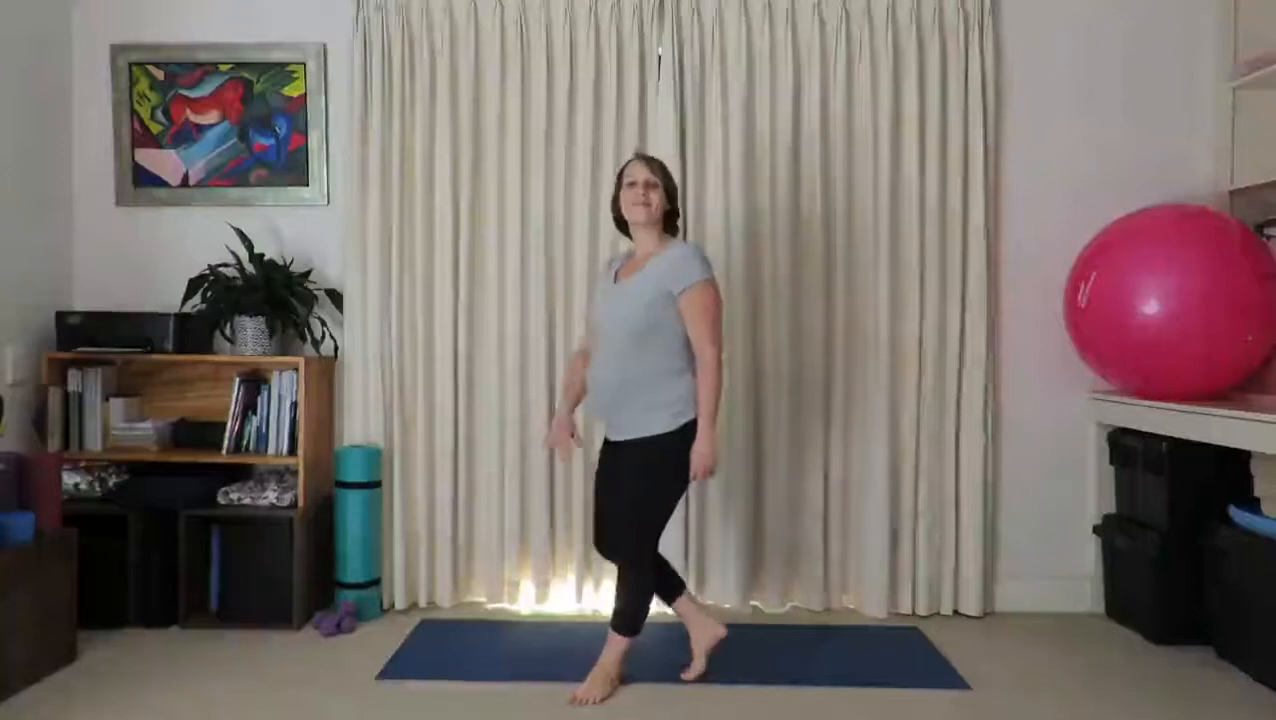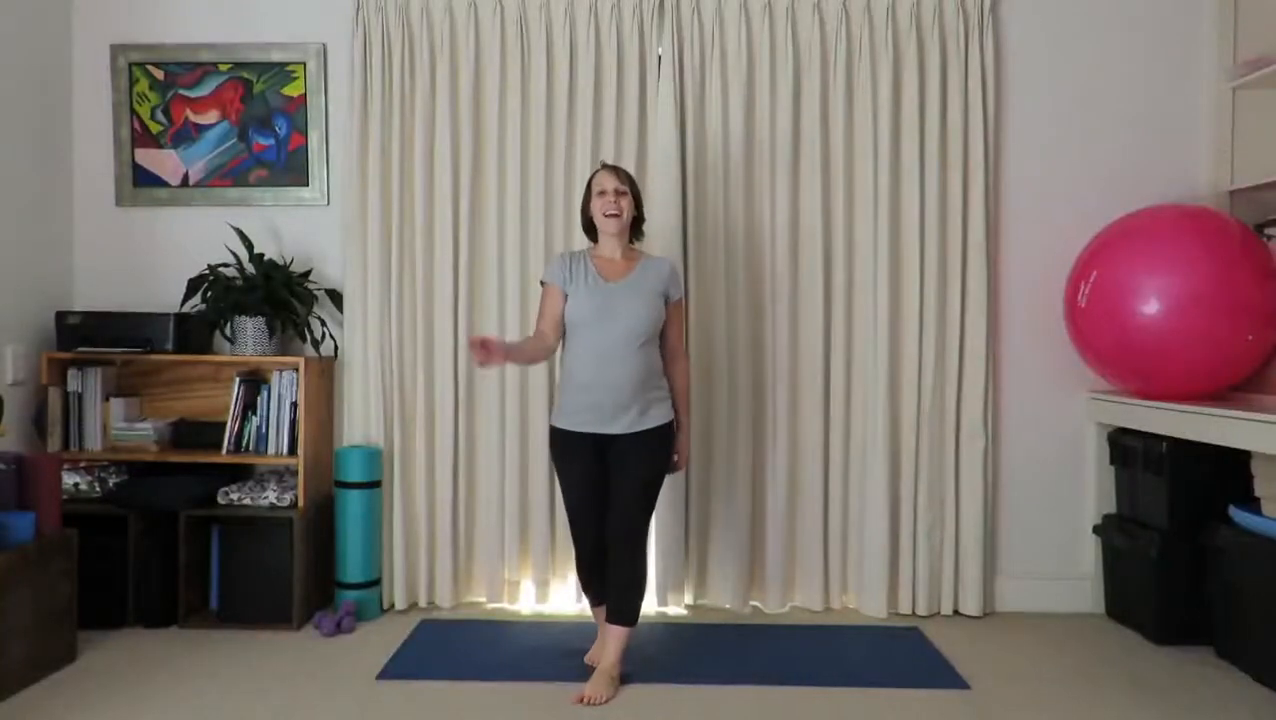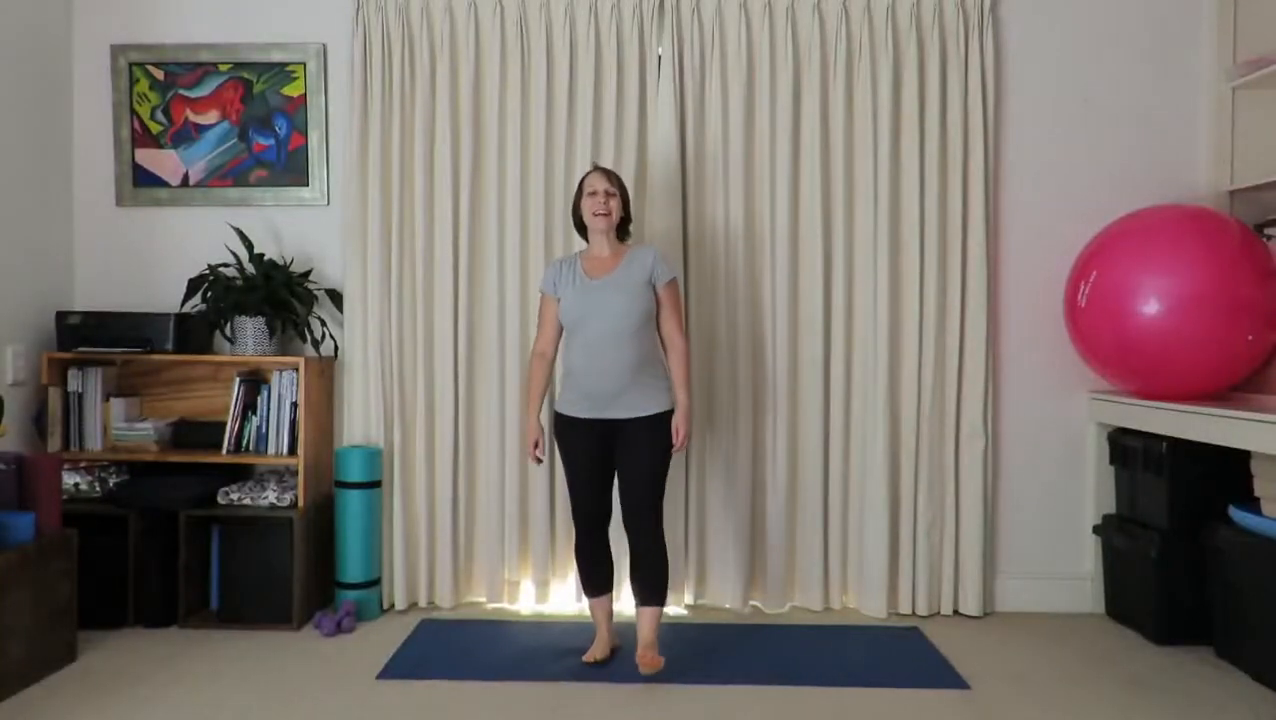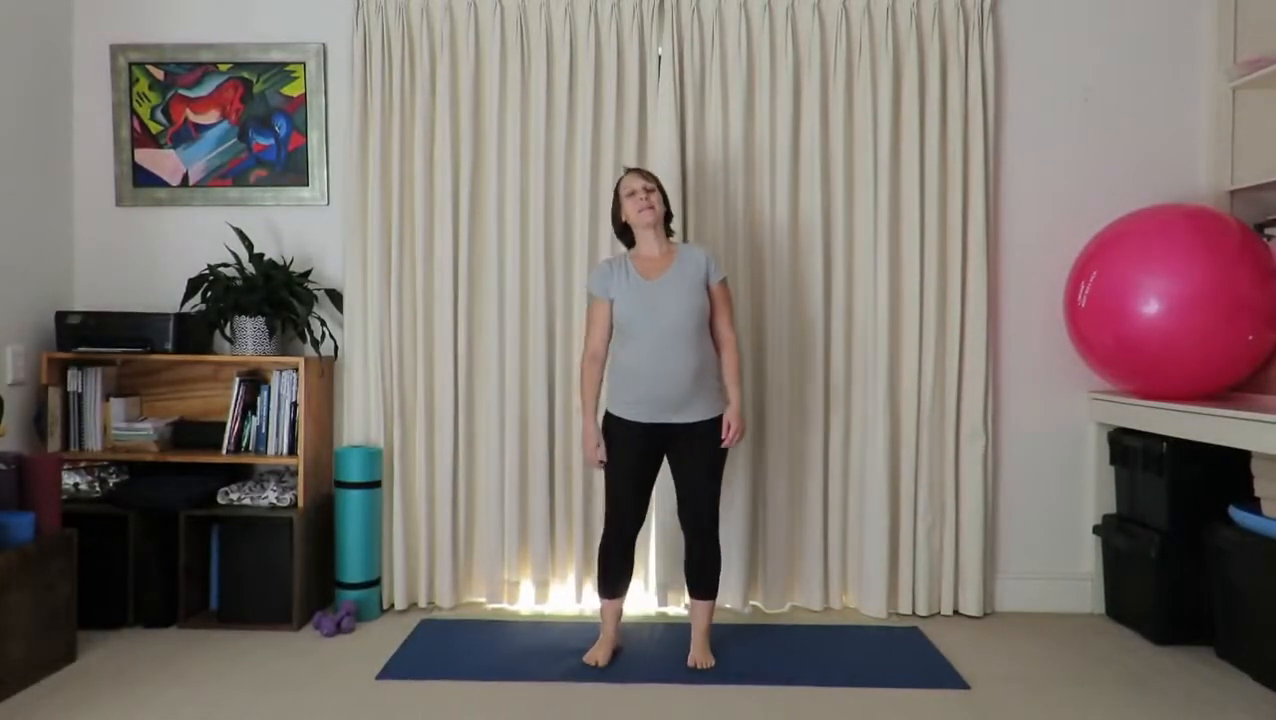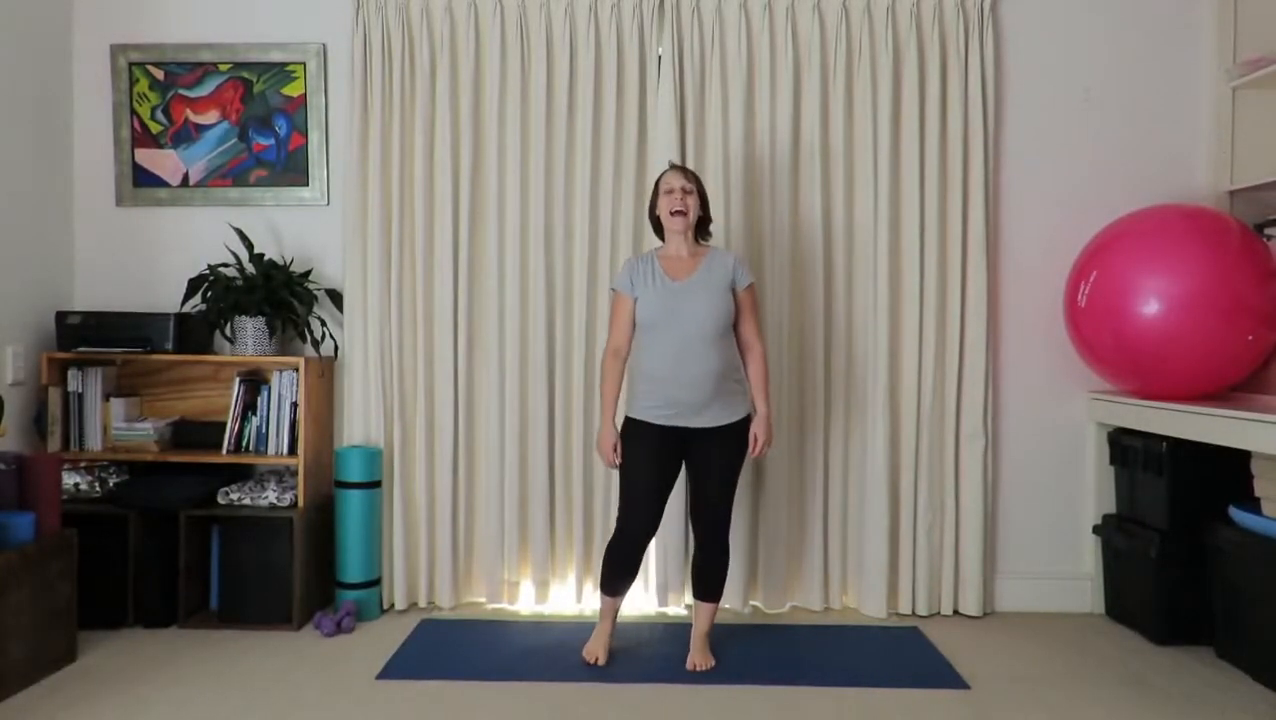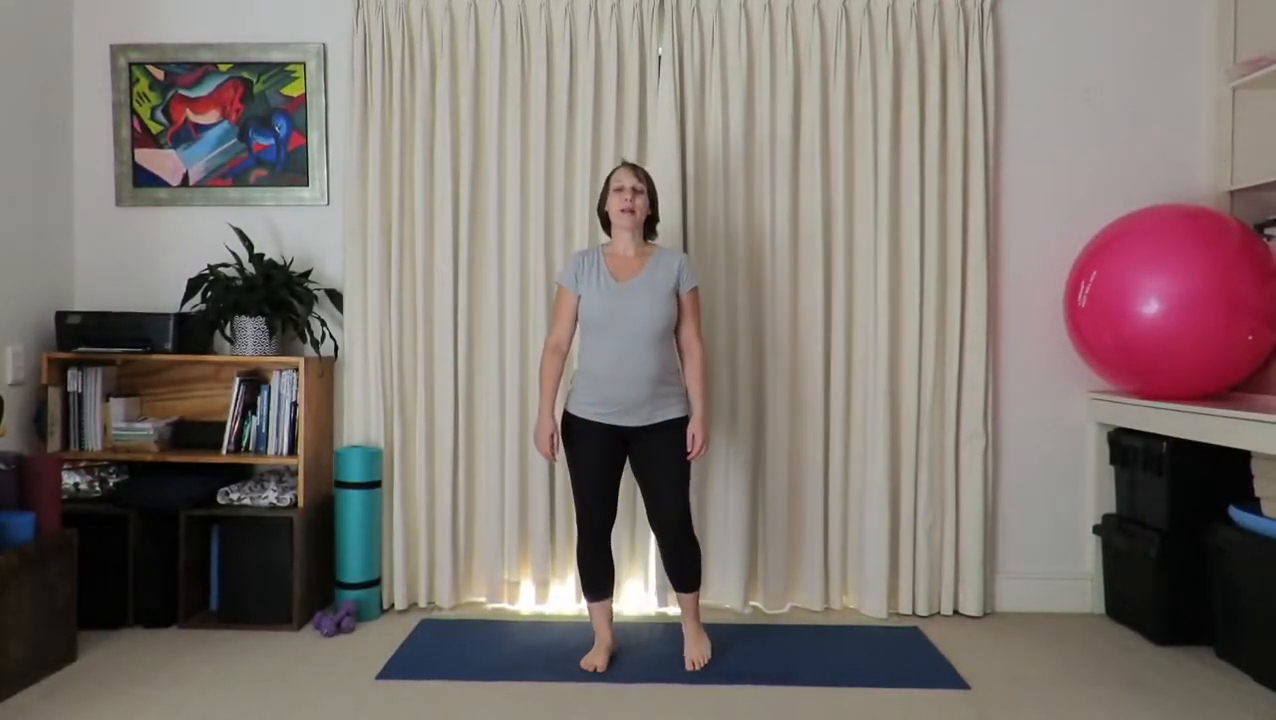
dt=0.7s
person 1, frame 1
left shoulder: (684, 261)
right shoulder: (613, 269)
left elbow: (707, 351)
right elbow: (589, 353)
left wrist: (702, 436)
right wrist: (563, 411)
left hip: (665, 431)
right hip: (623, 434)
left knee: (632, 544)
right knee: (613, 541)
left ankle: (609, 665)
right ankle: (703, 625)
person 1, frame 2
left shoulder: (662, 273)
right shoulder: (565, 268)
left elbow: (676, 358)
right elbow: (543, 343)
left wrist: (683, 427)
right wrist: (505, 351)
left hip: (644, 429)
right hip: (575, 428)
left knee: (626, 540)
right knee: (588, 541)
left ankle: (611, 662)
right ankle: (604, 626)
person 1, frame 3
left shoulder: (650, 262)
right shoulder: (560, 272)
left elbow: (675, 339)
right elbow: (543, 350)
left wrist: (683, 406)
right wrist: (532, 417)
left hip: (645, 415)
right hip: (578, 418)
left knee: (642, 521)
right knee: (589, 524)
left ankle: (647, 638)
right ankle: (604, 632)
person 1, frame 4
left shoulder: (701, 262)
right shoulder: (609, 273)
left elbow: (725, 339)
right elbow: (594, 353)
left wrist: (735, 402)
right wrist: (589, 421)
left hip: (699, 419)
right hip: (630, 421)
left knee: (700, 526)
right knee: (620, 525)
left ankle: (700, 637)
right ankle: (608, 634)
person 1, frame 5
left shoulder: (729, 267)
right shoulder: (635, 271)
left elbow: (751, 344)
right elbow: (617, 351)
left wrist: (761, 410)
right wrist: (607, 421)
left hip: (721, 424)
right hip: (651, 423)
left knee: (712, 530)
right knee: (634, 526)
left ankle: (700, 637)
right ankle: (603, 627)
person 1, frame 6
left shoulder: (676, 266)
right shoulder: (581, 266)
left elbow: (691, 348)
right elbow: (557, 344)
left wrist: (699, 414)
right wrist: (545, 413)
left hip: (662, 420)
right hip: (591, 420)
left knee: (673, 524)
right knee: (593, 527)
left ankle: (692, 624)
right ankle: (603, 637)
